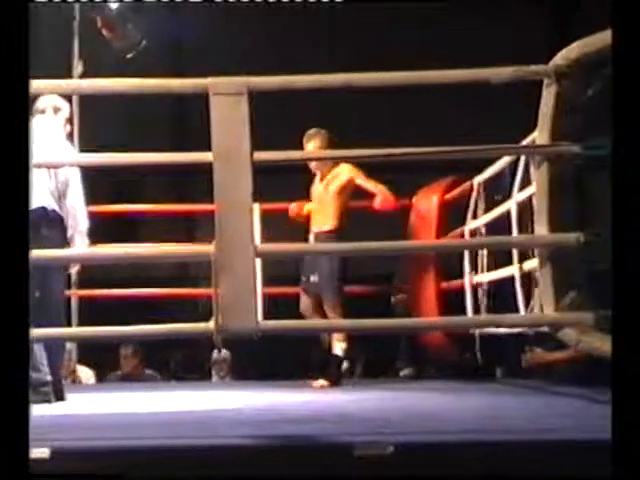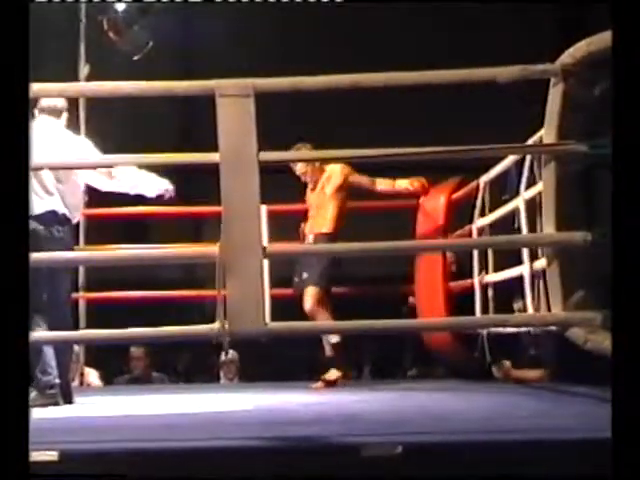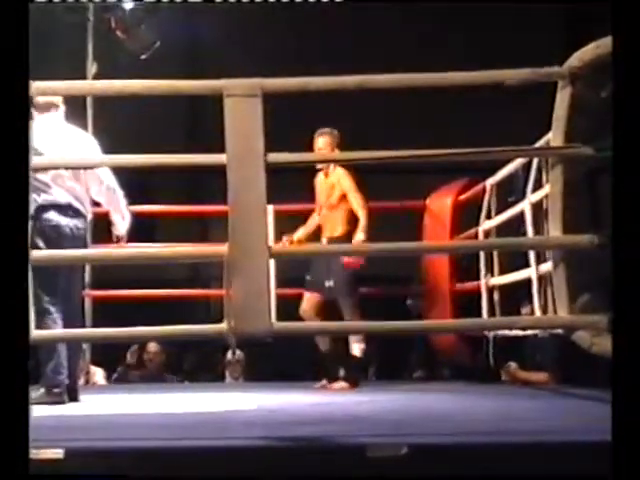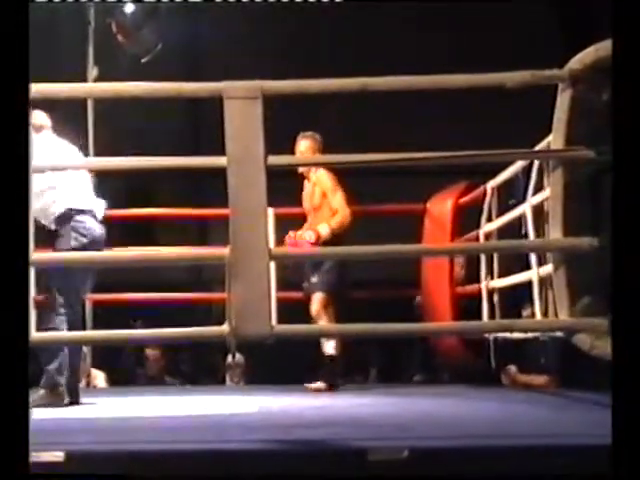
dt=1s
person 1, frame 1
right shoulder: (58, 144)
right elbow: (72, 198)
right wrist: (78, 241)
left hip: (37, 226)
right hip: (47, 226)
left knee: (34, 308)
right knee: (50, 308)
left ankle: (40, 382)
right ankle: (51, 382)
person 1, frame 2
left shoulder: (33, 138)
right shoulder: (68, 142)
right elbow: (111, 172)
right wrist: (153, 183)
left hip: (35, 226)
right hip: (55, 228)
left knee: (38, 309)
right knee: (58, 309)
left ankle: (47, 384)
right ankle: (61, 385)
person 1, frame 3
left shoulder: (33, 134)
right shoulder: (82, 138)
right elbow: (104, 182)
right wrist: (120, 219)
left hip: (46, 220)
right hip: (76, 223)
left knee: (49, 304)
right knee: (71, 305)
left ankle: (54, 383)
right ankle: (70, 382)
person 1, frame 4
left shoulder: (42, 146)
right shoulder: (67, 148)
left elbow: (45, 186)
left wrist: (37, 208)
left hip: (74, 225)
right hip: (92, 226)
left knee: (56, 306)
right knee: (72, 308)
left ankle: (54, 385)
right ankle: (69, 387)
person 2, frame 1
left shoulder: (344, 172)
right shoulder: (317, 179)
left elbow: (373, 186)
left wrist: (383, 195)
right wrist: (304, 210)
left hip: (330, 242)
right hip: (312, 243)
left knee: (331, 308)
right knee: (306, 307)
left ankle: (333, 371)
right ankle: (334, 353)
person 2, frame 2
left shoulder: (338, 172)
right shoulder: (310, 185)
left elbow: (373, 183)
left wrist: (404, 184)
left hip: (325, 244)
right hip: (309, 245)
left knee: (311, 306)
right knee: (318, 307)
left ankle: (338, 363)
right ankle: (331, 364)
person 2, frame 3
left shoulder: (344, 178)
right shoulder: (319, 179)
left elbow: (362, 212)
left wrist: (360, 237)
right wrist: (297, 236)
right hip: (323, 248)
left knee: (350, 312)
right knee: (307, 310)
left ankle: (352, 374)
right ankle: (332, 368)
person 2, frame 4
left shoulder: (325, 178)
right shoulder: (306, 184)
left elbow: (345, 215)
left wrist: (319, 232)
right wrist: (300, 234)
left knee: (317, 309)
right knee: (326, 314)
left ankle: (328, 374)
right ankle: (332, 375)
